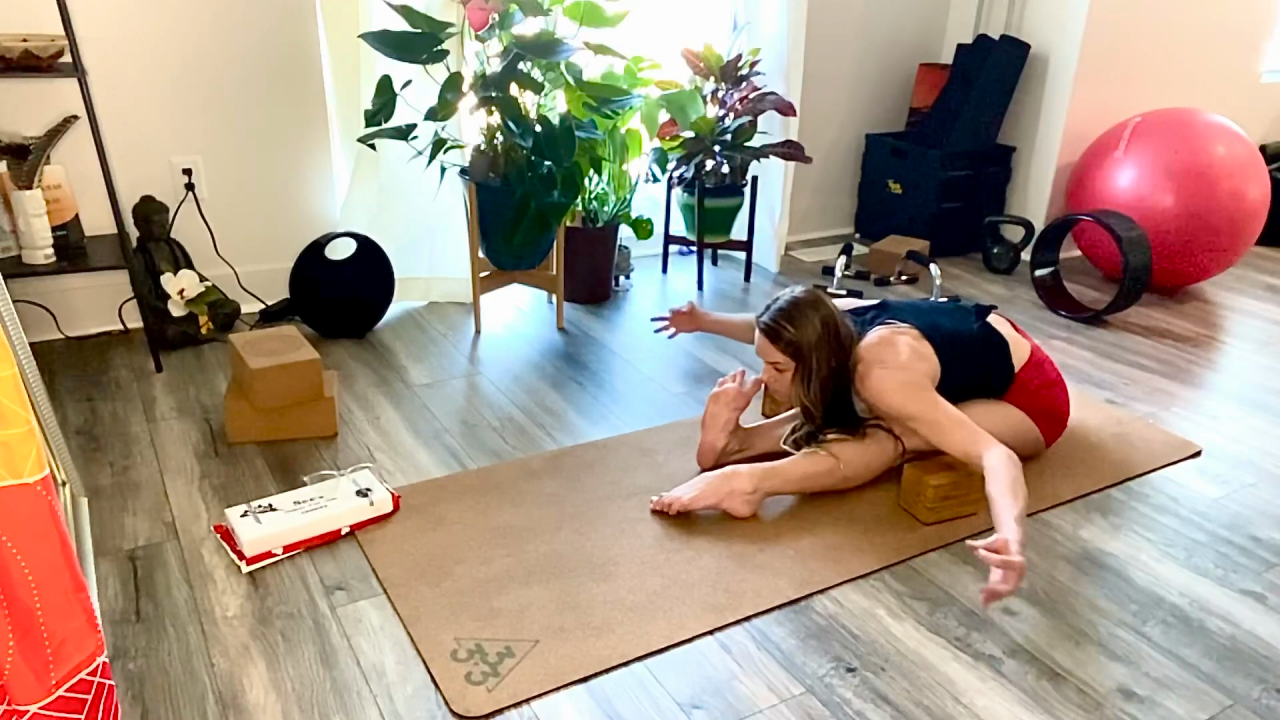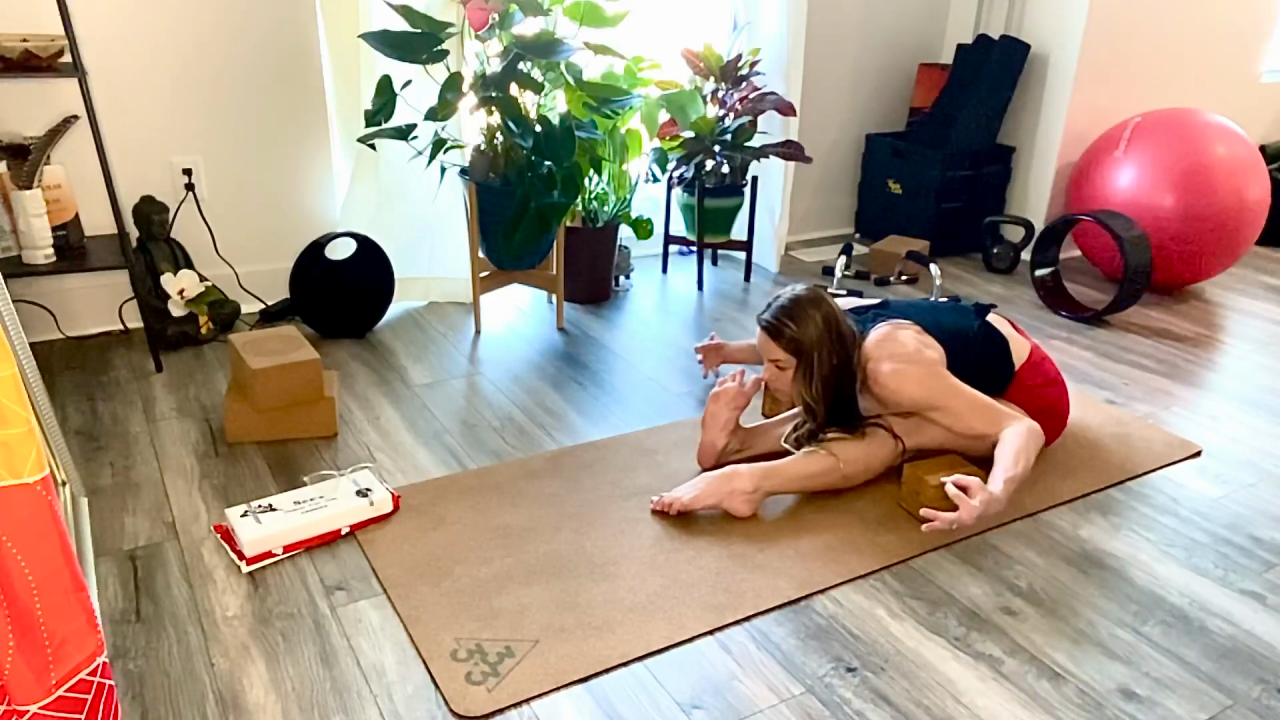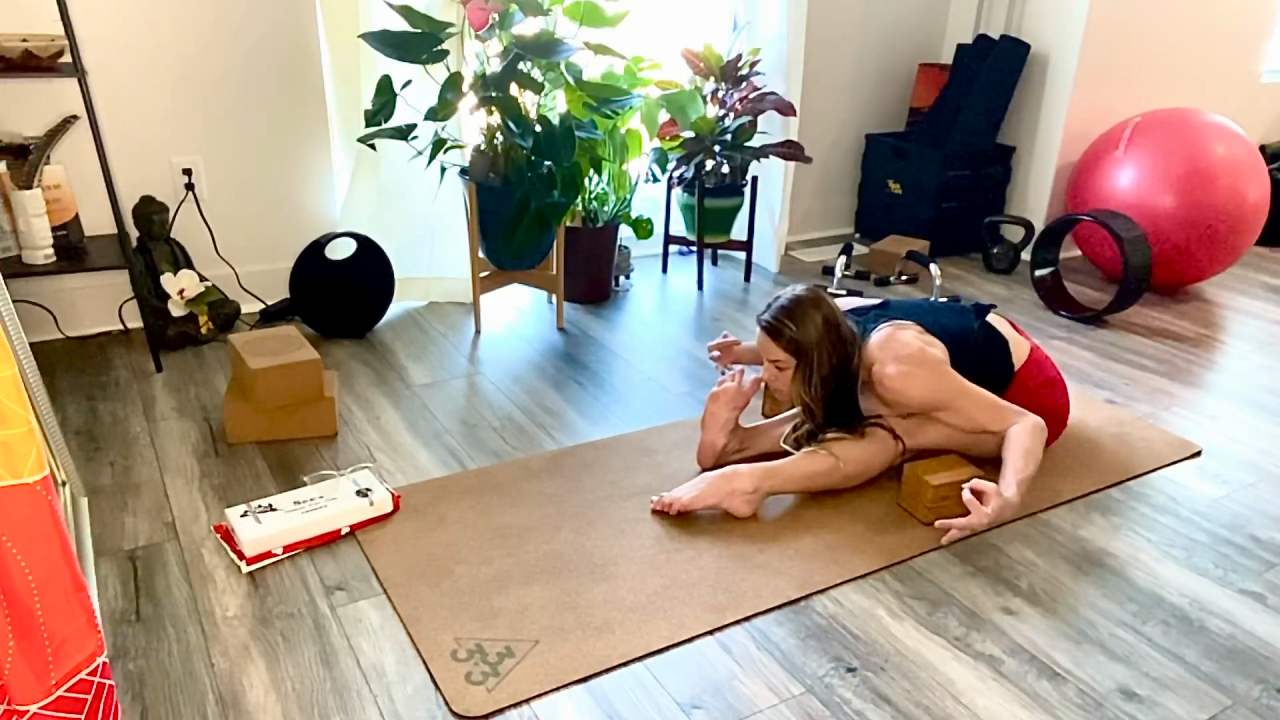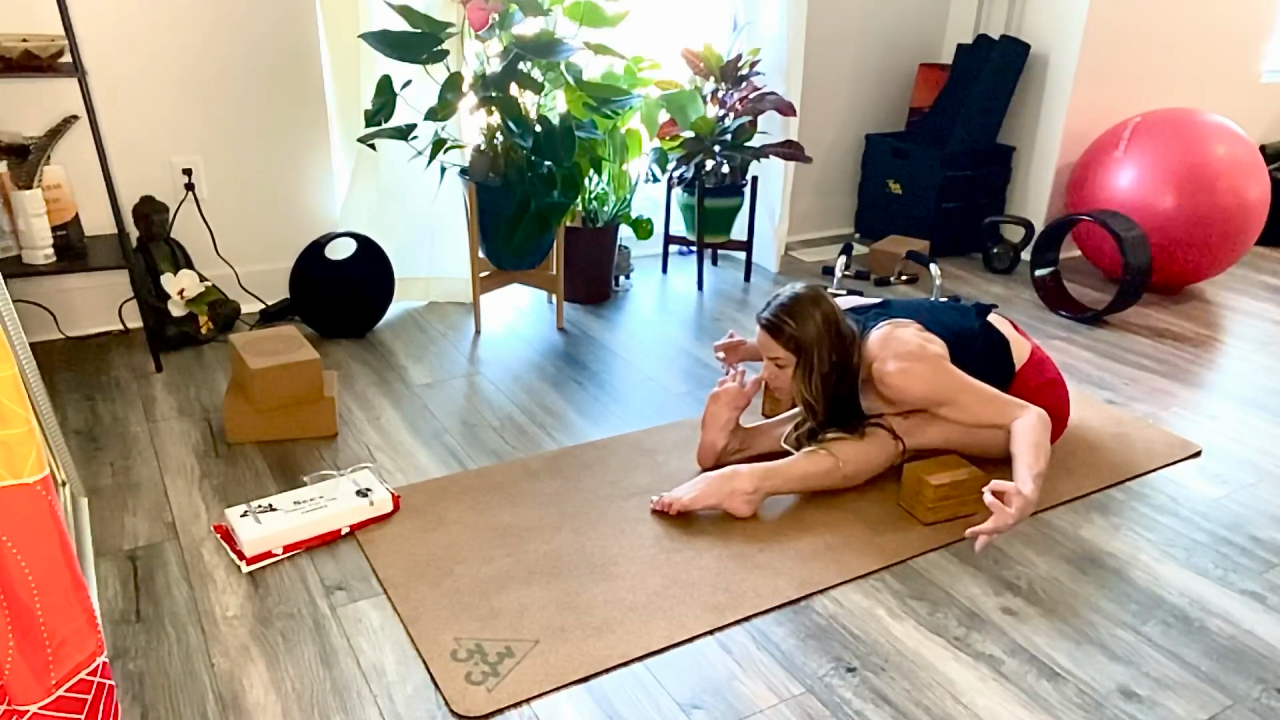
dt=1s
person 1, frame 1
left shoulder: (880, 375)
right shoulder: (832, 326)
left elbow: (996, 455)
right elbow: (778, 334)
left wrist: (1010, 537)
right wrist: (704, 322)
left hip: (1030, 396)
left knee: (894, 437)
person 1, frame 2
left shoulder: (890, 371)
right shoulder: (836, 324)
left elbow: (1023, 429)
left wrist: (994, 496)
right wrist: (731, 353)
left hip: (1030, 396)
left knee: (896, 434)
person 1, frame 3
left shoulder: (894, 370)
right shoulder: (833, 325)
left elbow: (1026, 424)
right elbow: (795, 350)
left wrist: (1007, 498)
right wrist: (745, 354)
left hip: (1030, 394)
left knee: (893, 432)
person 1, frame 4
left shoulder: (896, 368)
right shoulder: (835, 324)
left elbow: (1029, 416)
left wrist: (1026, 491)
right wrist: (753, 350)
left hip: (1031, 392)
left knee: (895, 432)
